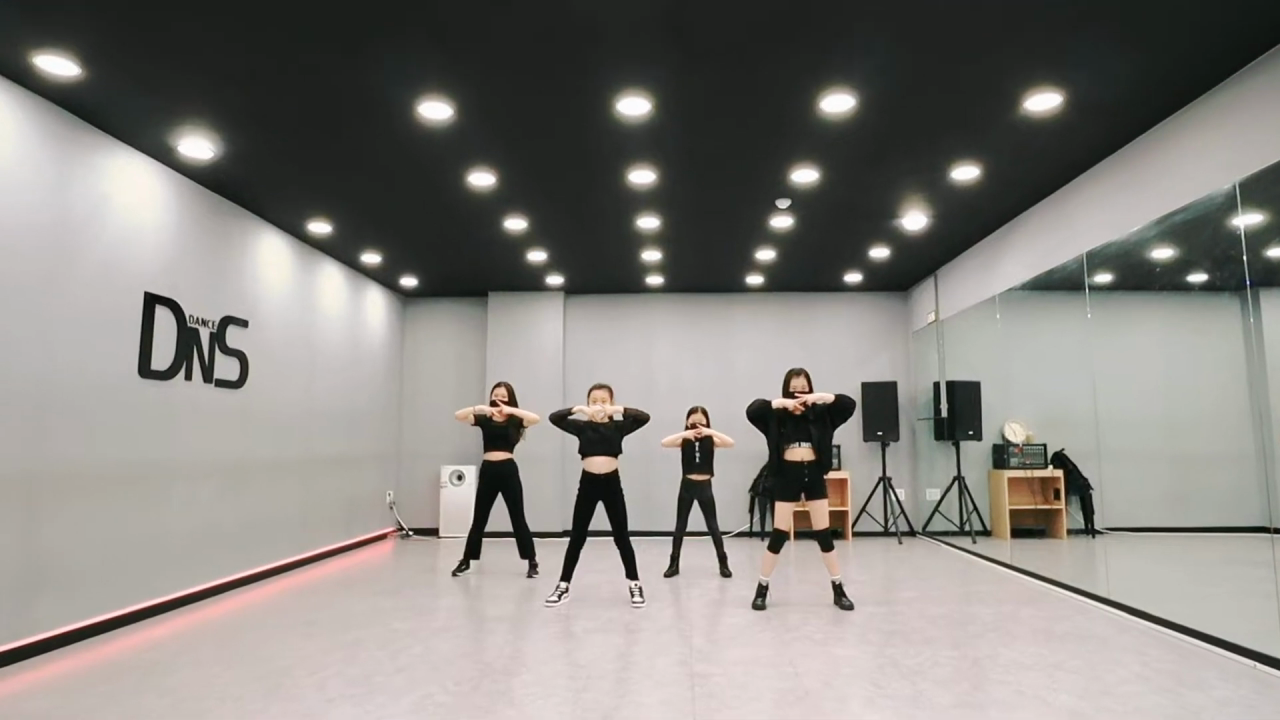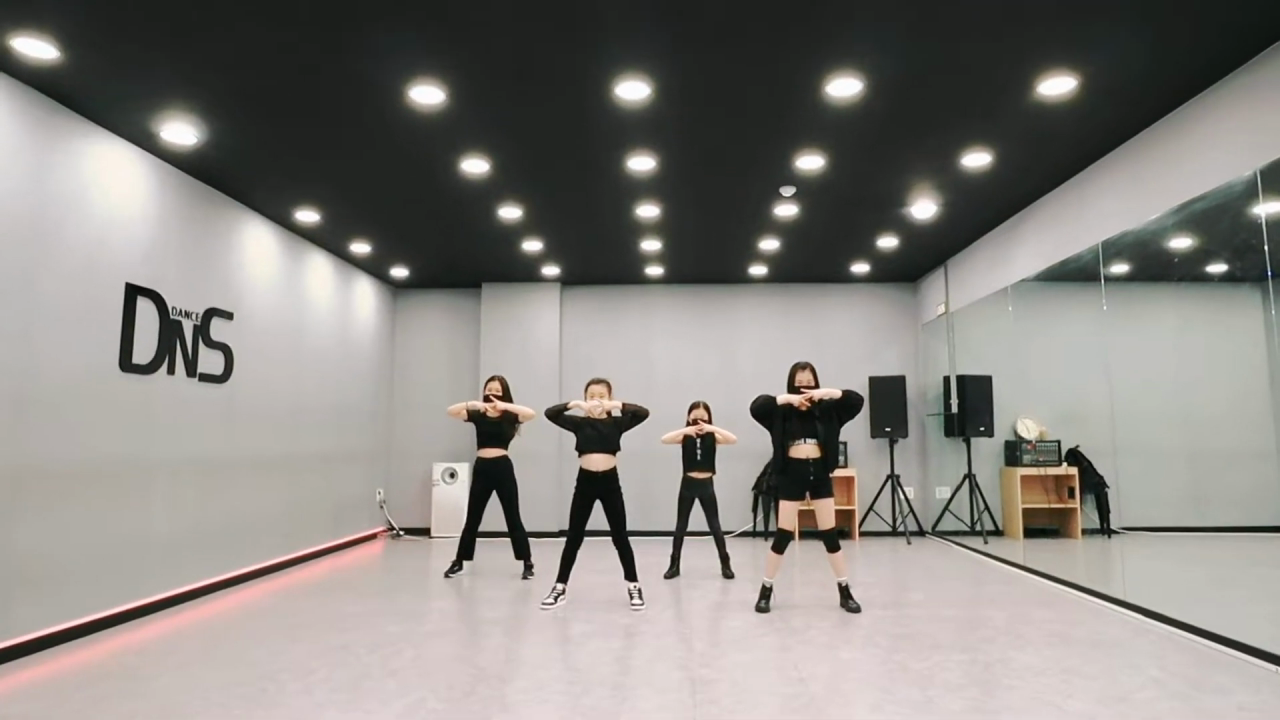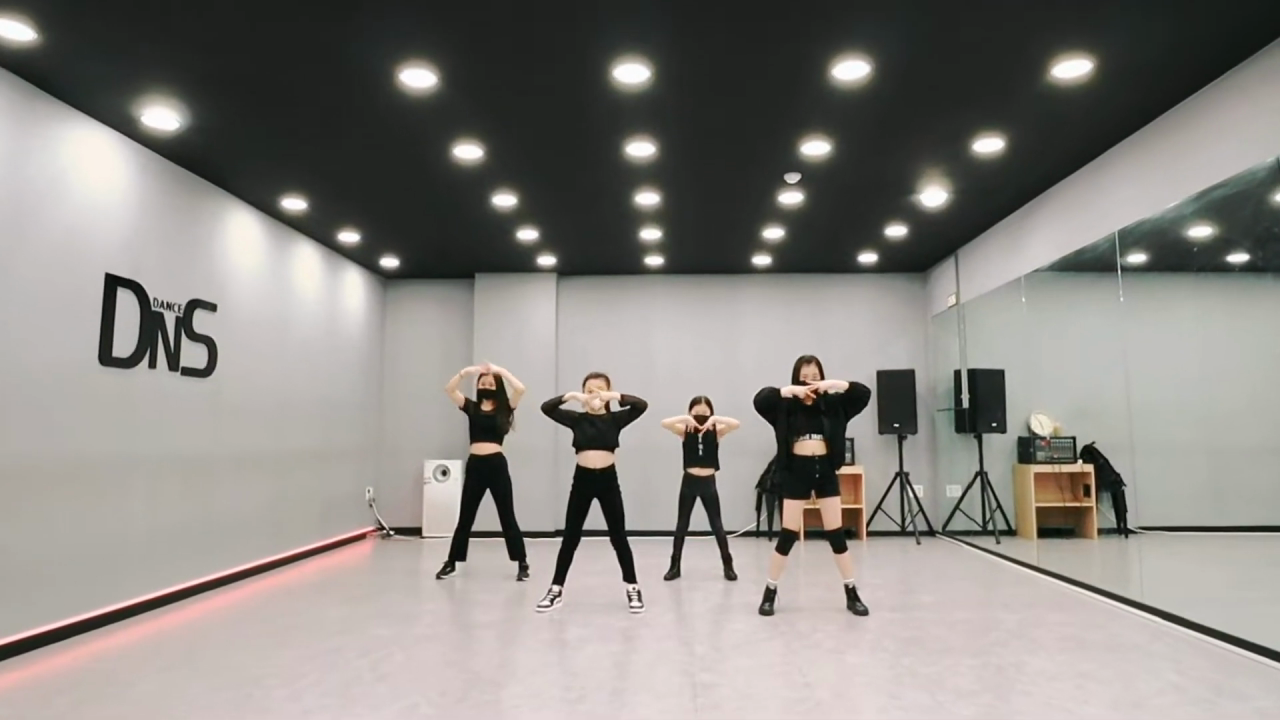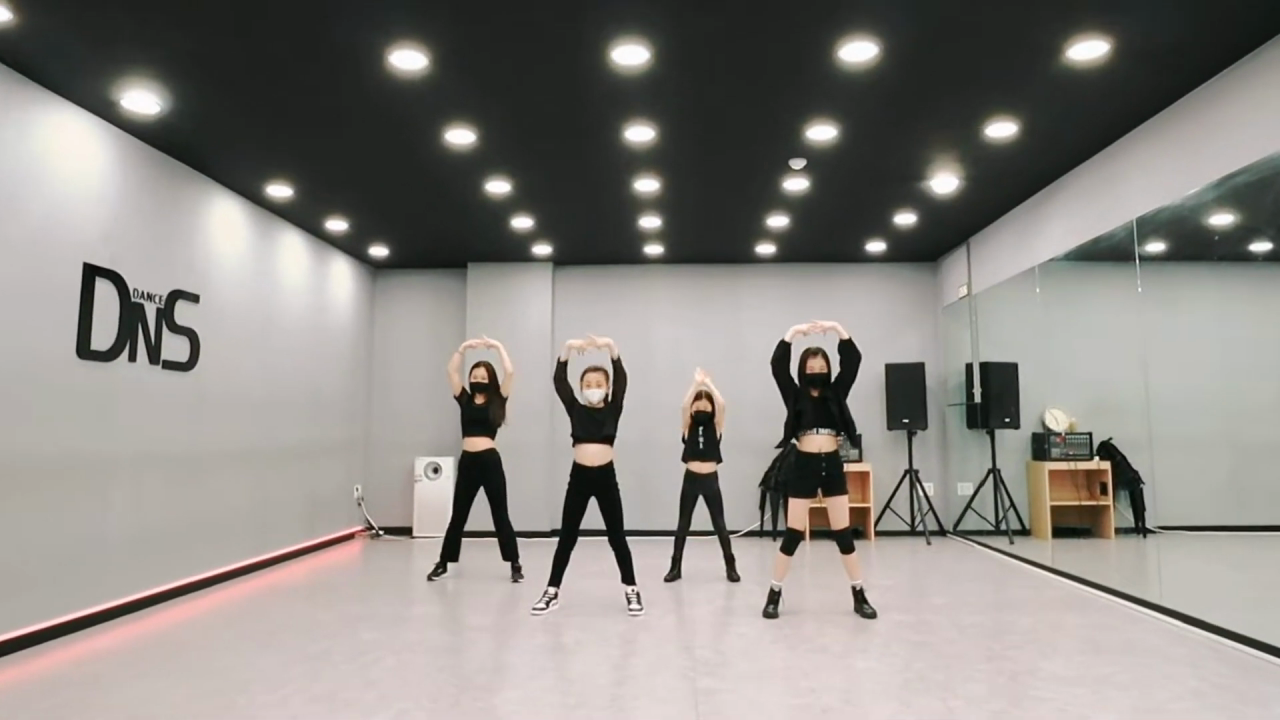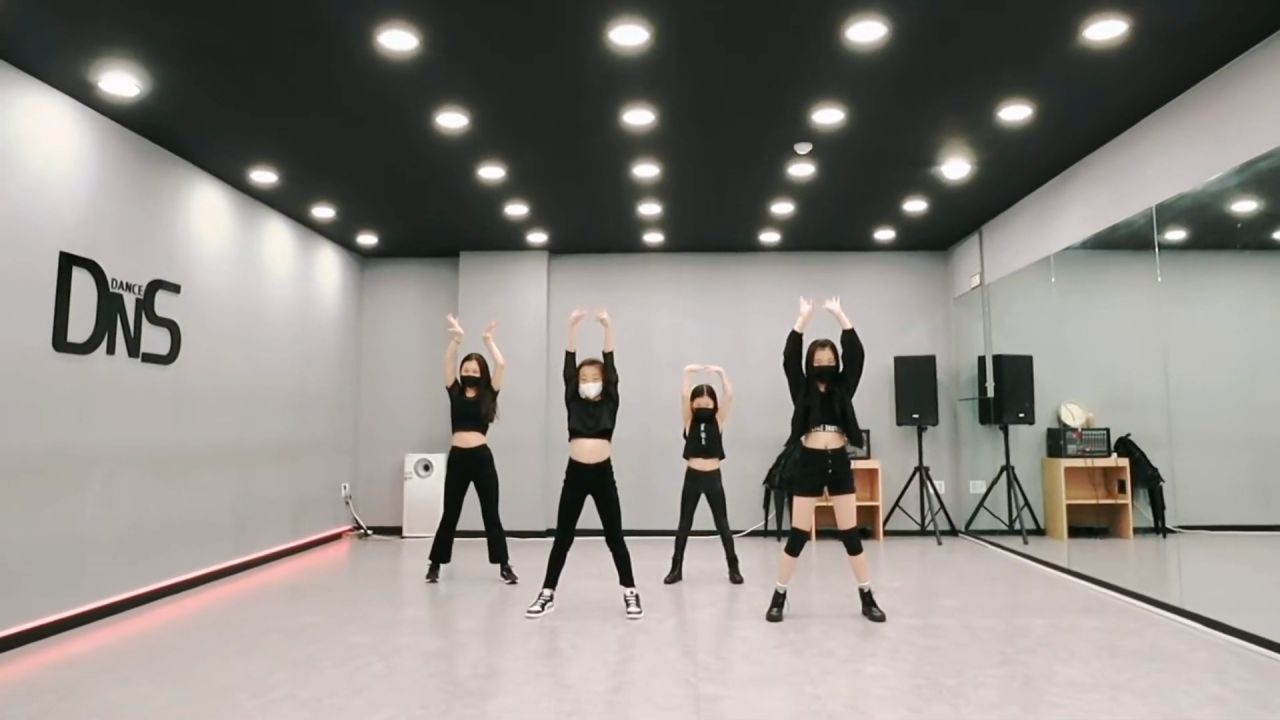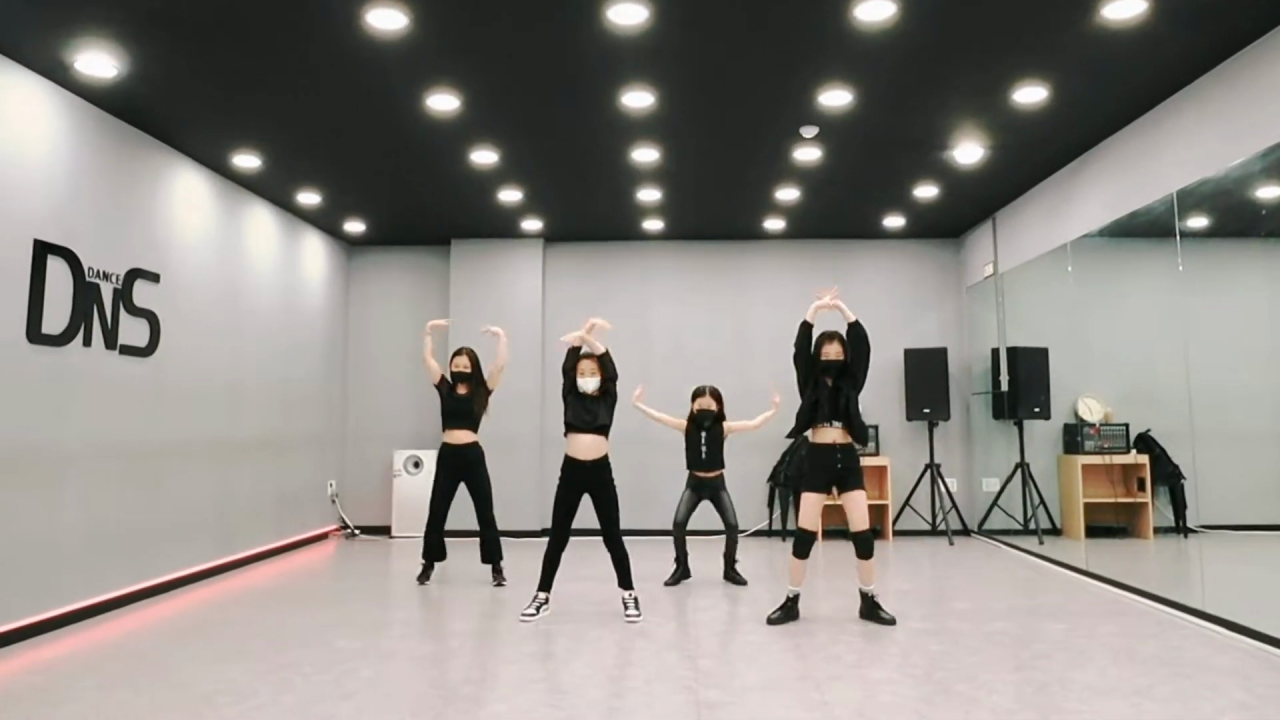
dt=0.3s
person 1, frame 1
left shoulder: (820, 412)
right shoulder: (777, 415)
left elbow: (849, 404)
right elbow: (752, 410)
left wrist: (822, 397)
right wrist: (780, 402)
left hip: (814, 474)
right hip: (787, 475)
left knee: (824, 534)
right knee: (779, 535)
left ankle: (838, 590)
right ankle: (762, 589)
person 1, frame 2
left shoulder: (826, 409)
right shoulder: (783, 411)
left elbow: (857, 401)
right elbow: (756, 407)
left wrist: (828, 392)
right wrist: (785, 398)
left hip: (819, 472)
right hip: (792, 473)
left knee: (830, 534)
right knee: (783, 535)
left ankle: (845, 592)
right ankle: (765, 591)
person 1, frame 3
left shoulder: (832, 404)
right shoulder: (787, 406)
left elbow: (863, 394)
right elbow: (759, 401)
left wrist: (835, 383)
right wrist: (790, 390)
left hip: (825, 470)
right hip: (797, 470)
left knee: (836, 534)
right knee: (788, 535)
left ankle: (852, 594)
right ankle: (770, 593)
person 1, frame 4
left shoulder: (836, 394)
right shoulder: (795, 396)
left elbow: (853, 360)
right elbow: (777, 364)
left wrist: (835, 328)
right wrist: (794, 331)
left hip: (832, 466)
right hip: (804, 467)
left knee: (844, 534)
right knee: (793, 534)
left ankle: (859, 595)
right ankle: (774, 594)
person 1, frame 5
left shoulder: (844, 389)
right shoulder: (802, 391)
left elbow: (856, 355)
right elbow: (790, 358)
left wrist: (840, 315)
right wrist: (803, 319)
left hip: (839, 464)
right hip: (809, 464)
left knee: (851, 535)
right knee: (798, 534)
left ankle: (867, 598)
right ankle: (779, 597)
person 1, frame 6
left shoulder: (851, 383)
right shoulder: (810, 384)
left elbow: (862, 347)
right elbow: (801, 350)
right wrist: (814, 309)
left hip: (848, 461)
right hip: (818, 461)
left knee: (863, 535)
right knee: (804, 535)
left ankle: (869, 601)
right ankle: (791, 601)
person 2, frame 1
left shoulder: (618, 427)
right shoulder: (582, 427)
left elbow: (644, 417)
right elbow: (554, 418)
left wrist: (618, 410)
right wrist: (578, 409)
left hip: (612, 483)
right hip: (588, 483)
left knee: (622, 538)
right knee: (577, 538)
left ankle: (635, 586)
right ankle: (563, 587)
person 2, frame 2
left shoulder: (616, 423)
right shoulder: (579, 423)
left elbow: (644, 413)
right elbow: (550, 413)
left wrist: (616, 406)
right wrist: (574, 405)
left hip: (610, 481)
right hip: (585, 481)
left knee: (620, 537)
right knee: (573, 537)
left ankle: (634, 587)
right ankle: (560, 588)
person 2, frame 3
left shoulder: (615, 419)
right shoulder: (577, 419)
left elbow: (641, 405)
right elbow: (547, 408)
left wrist: (614, 397)
right wrist: (570, 396)
left hip: (608, 479)
right hip: (582, 479)
left knee: (618, 538)
right knee: (570, 538)
left ankle: (633, 590)
right ankle: (556, 590)
person 2, frame 4
left shoulder: (613, 410)
right shoulder: (575, 410)
left elbow: (621, 378)
right elbow: (559, 380)
left wrist: (610, 347)
right wrist: (568, 349)
left hip: (606, 478)
right hip: (579, 477)
left knee: (617, 537)
right knee: (567, 537)
left ankle: (631, 591)
right ankle: (552, 592)
person 2, frame 5
left shoulder: (610, 404)
right shoulder: (573, 403)
left elbow: (611, 370)
right elbow: (568, 370)
left wrist: (607, 327)
right wrist: (572, 328)
left hip: (603, 475)
right hip: (575, 475)
left knee: (614, 538)
right knee: (562, 538)
left ankle: (630, 592)
right ankle: (547, 593)
person 2, frame 6
left shoulder: (608, 399)
right shoulder: (570, 397)
left elbow: (612, 370)
right elbow: (568, 366)
left wrist: (590, 337)
right wrist: (583, 333)
left hip: (600, 472)
right hip: (571, 472)
left knee: (613, 538)
right knee: (557, 538)
left ankle: (629, 596)
right ankle: (542, 597)
person 3, frame 1
left shoulder: (515, 420)
right shoulder: (484, 419)
left elbow: (535, 419)
right elbow: (458, 415)
left wrist: (511, 410)
right wrist: (479, 407)
left hip: (508, 471)
right hip: (488, 471)
left knee: (518, 520)
right knee: (479, 520)
left ankle: (532, 563)
right ankle: (466, 561)
person 3, frame 2
left shoulder: (510, 416)
right shoulder: (477, 415)
left elbow: (531, 414)
right elbow: (450, 411)
left wrist: (505, 406)
right wrist: (472, 404)
left hip: (503, 468)
right hip: (481, 469)
left knee: (513, 518)
right knee: (472, 519)
left ankle: (527, 564)
right ankle: (458, 562)
person 3, frame 3
left shoulder: (504, 409)
right shoulder: (471, 408)
left elbow: (520, 389)
right elbow: (450, 389)
left wrist: (500, 371)
right wrist: (465, 373)
left hip: (497, 467)
right hip: (474, 467)
left knee: (508, 518)
right knee: (465, 518)
left ankle: (522, 564)
right ankle: (450, 563)
person 3, frame 4
left shoulder: (497, 402)
right shoulder: (464, 400)
left elbow: (509, 373)
right elbow: (451, 372)
left wrist: (497, 346)
right wrist: (464, 347)
left hip: (491, 463)
right hip: (467, 463)
left knee: (501, 516)
right knee: (458, 517)
left ankle: (515, 565)
right ankle: (443, 563)
person 3, frame 5
left shoulder: (488, 395)
right shoulder: (455, 393)
left elbow: (501, 365)
right elbow: (448, 362)
left wrist: (489, 340)
right wrist: (455, 338)
left hip: (482, 459)
right hip: (457, 459)
left knee: (491, 516)
right knee: (450, 515)
left ankle: (504, 566)
right ankle: (435, 565)
person 3, frame 6
left shoulder: (481, 392)
right shoulder: (445, 390)
left elbow: (500, 364)
right elbow: (428, 359)
left wrist: (501, 336)
right wrist: (429, 332)
left hip: (472, 456)
right hip: (447, 457)
left knee: (486, 514)
right knee: (436, 514)
left ankle: (496, 567)
right ankle: (428, 565)
person 4, frame 1
left shoulder: (711, 440)
right shoulder: (684, 440)
left elbow: (731, 443)
right elbow: (664, 443)
left wrist: (711, 432)
right wrist: (684, 434)
left hip: (705, 486)
right hip: (687, 486)
left knee: (713, 527)
right knee: (680, 526)
left ankle: (723, 563)
right ankle: (674, 564)
person 4, frame 2
left shoulder: (713, 437)
right shoulder: (685, 437)
left elbow: (733, 440)
right elbow: (664, 439)
left wrist: (712, 428)
right wrist: (685, 430)
left hip: (706, 484)
right hip: (688, 484)
left knee: (715, 526)
right knee: (681, 526)
left ankle: (725, 564)
right ankle: (674, 564)
person 4, frame 3
left shoulder: (716, 432)
right shoulder: (685, 432)
left elbow: (735, 424)
right elbow: (665, 423)
left wrist: (715, 419)
right wrist: (685, 418)
left hip: (708, 482)
right hip: (689, 482)
left knee: (717, 526)
right knee: (682, 525)
left ankle: (728, 565)
right ankle: (675, 565)
person 4, frame 4
left shoulder: (716, 426)
right shoulder: (688, 426)
left elbow: (721, 404)
right elbow: (684, 406)
left wrist: (708, 384)
right wrist: (696, 383)
left hip: (711, 480)
right hip: (691, 480)
left knee: (719, 525)
right knee: (683, 525)
left ankle: (730, 566)
right ankle: (676, 566)
person 4, frame 5
left shoulder: (718, 421)
right shoulder: (689, 421)
left elbow: (729, 396)
right elbow: (684, 396)
left wrist: (721, 374)
right wrist: (688, 374)
left hip: (713, 478)
right hip: (692, 478)
left knee: (722, 525)
right knee: (684, 525)
left ankle: (733, 568)
right ankle: (676, 568)
person 4, frame 6
left shoulder: (723, 427)
right shoulder: (687, 426)
left elbow: (753, 424)
right elbow: (659, 417)
left wrist: (773, 410)
left hip: (716, 484)
right hip: (695, 483)
left knee: (732, 524)
right knee: (679, 522)
left ankle: (730, 568)
right ankle: (681, 568)
